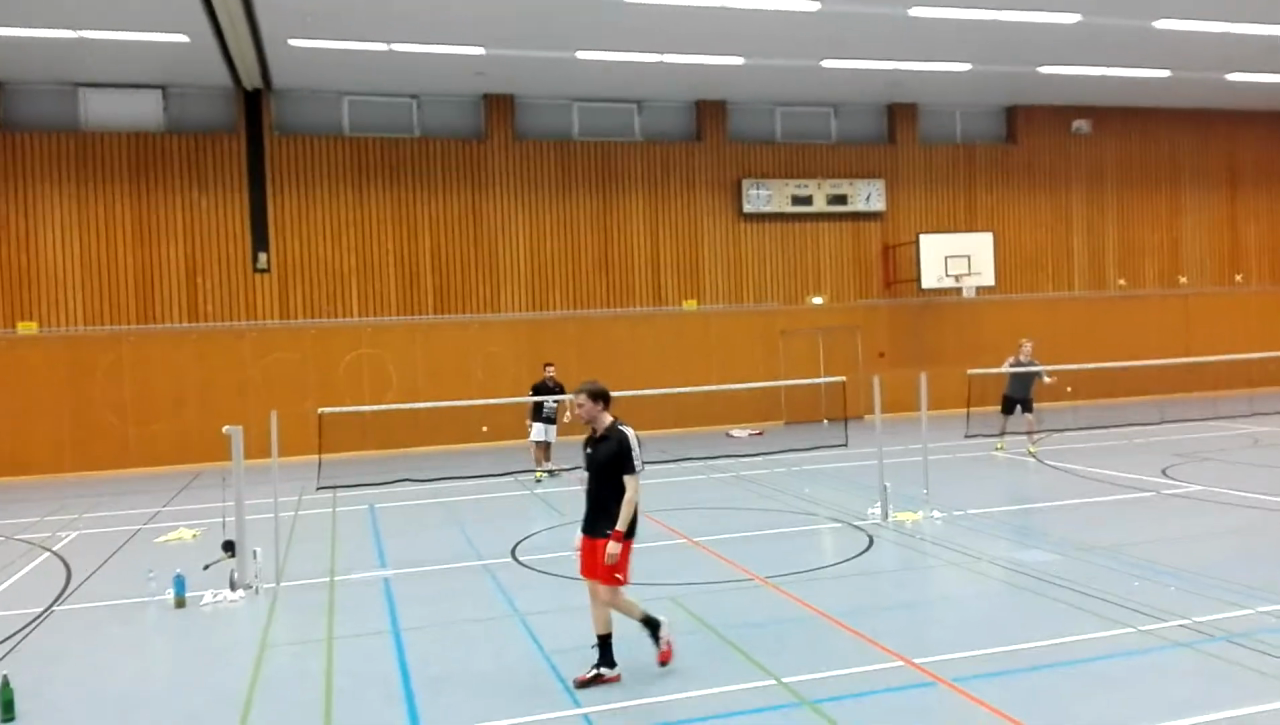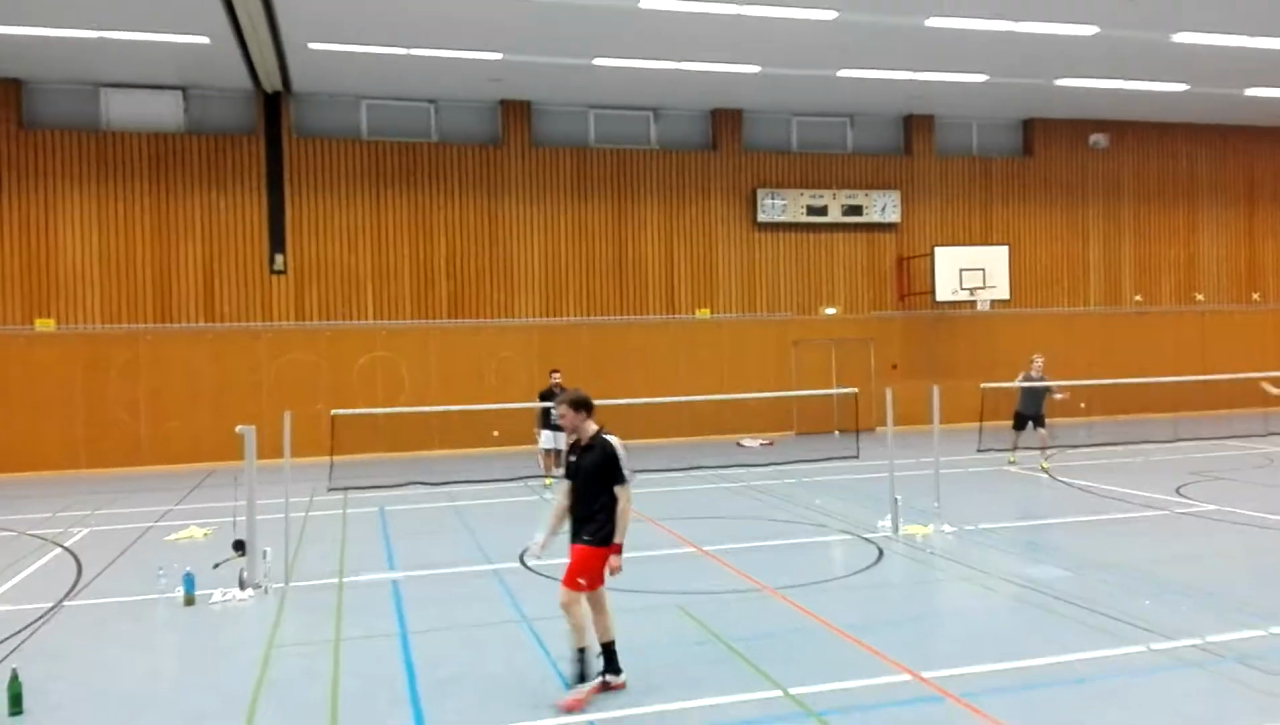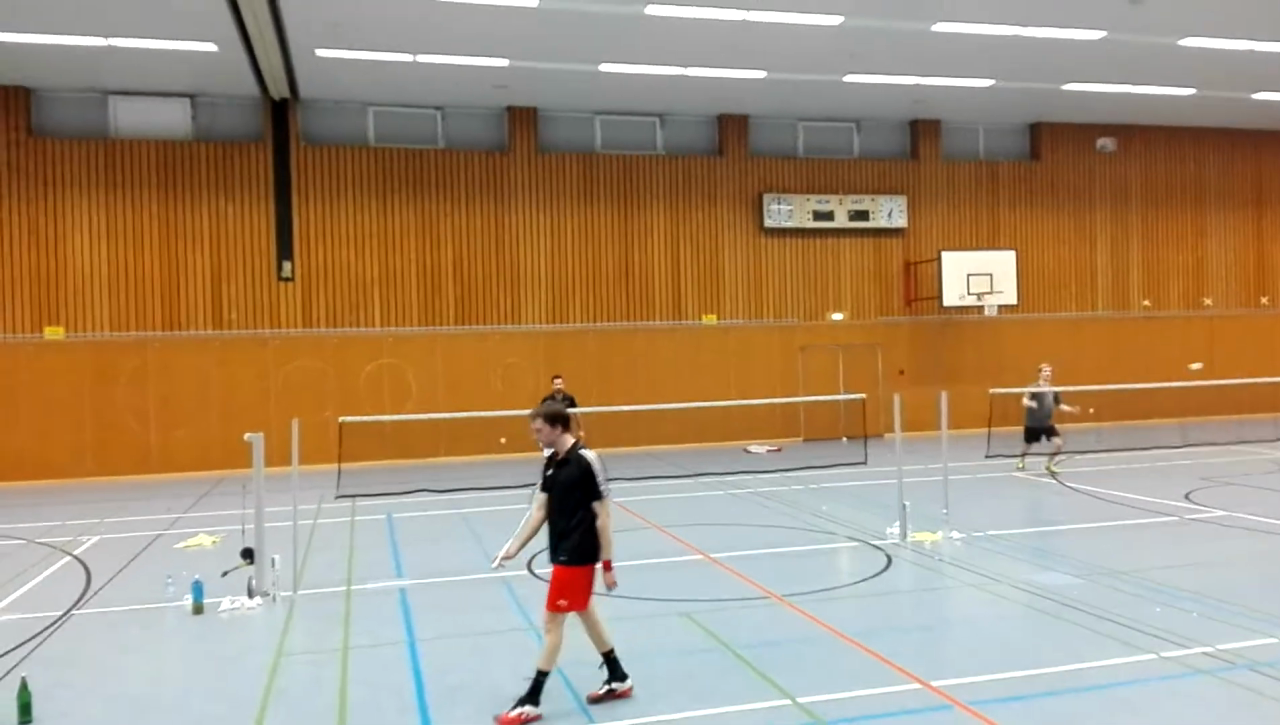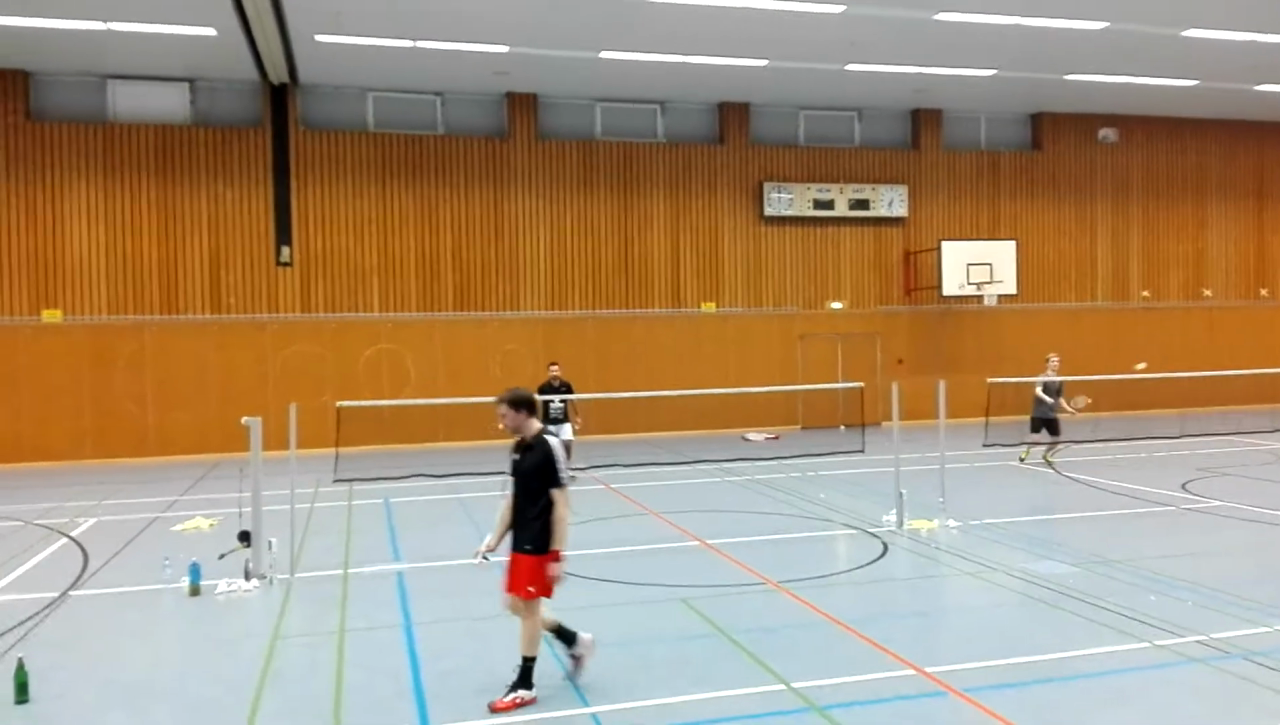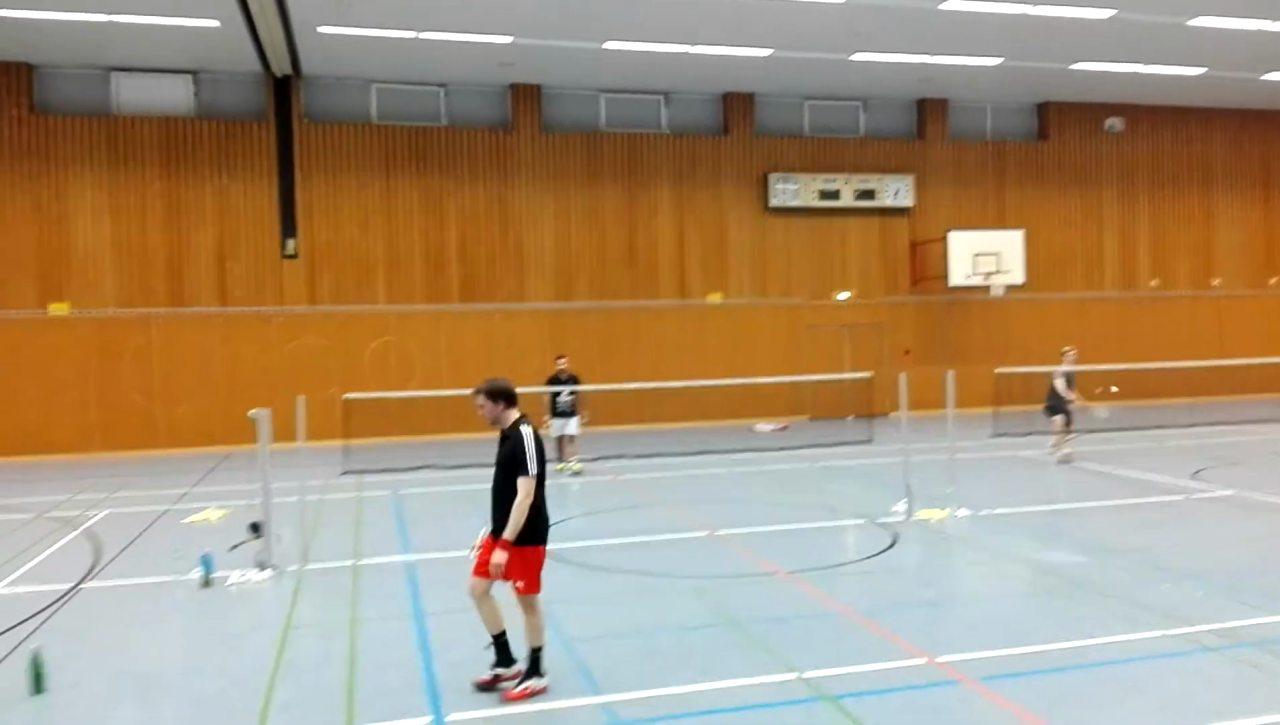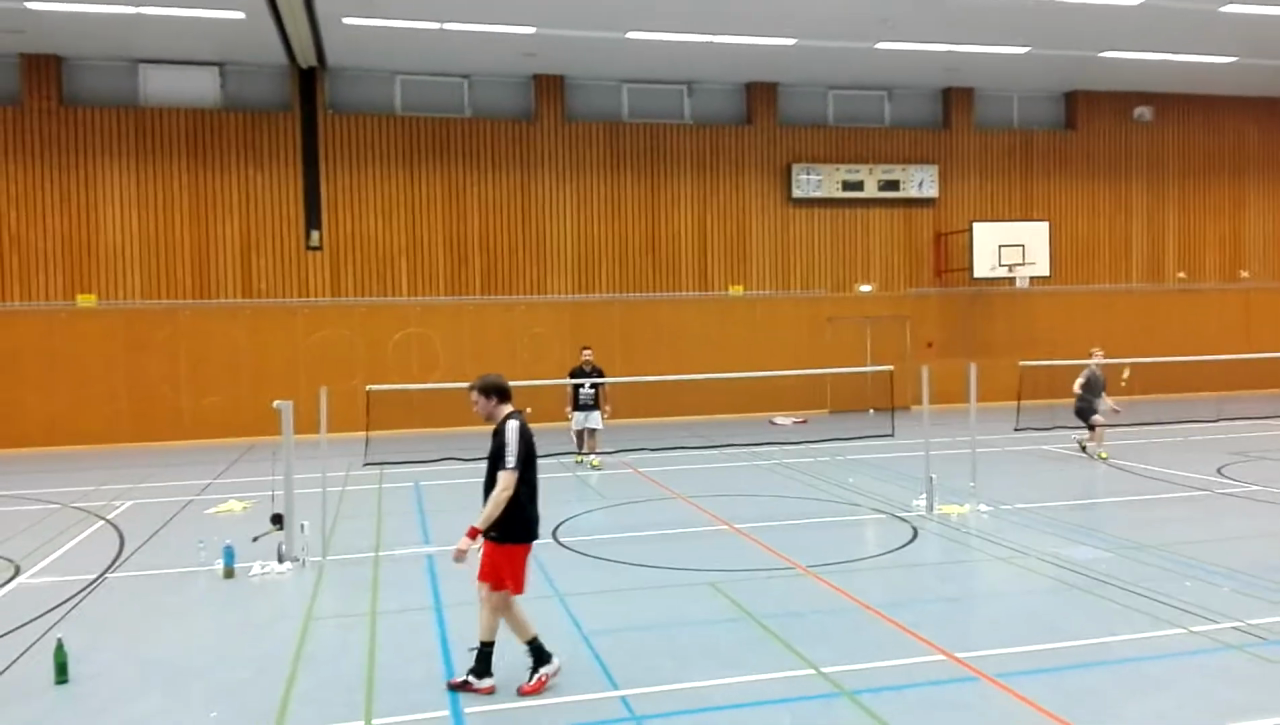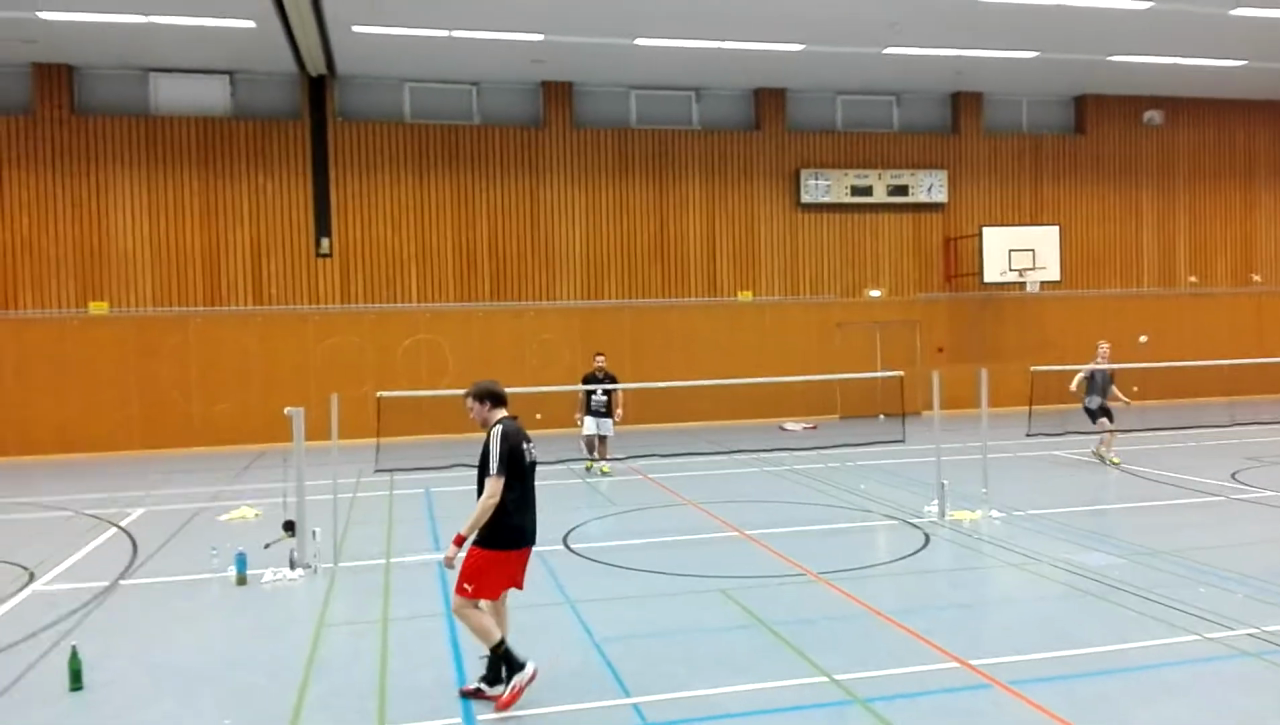
dt=0.2s
person 1, frame 1
left shoulder: (624, 437)
right shoulder: (590, 441)
left elbow: (632, 491)
left wrist: (618, 536)
right wrist: (582, 532)
left hip: (616, 531)
right hip: (591, 530)
left knee: (609, 596)
right knee: (595, 593)
left ankle: (656, 629)
right ankle: (606, 664)
person 1, frame 2
left shoulder: (610, 446)
right shoulder: (573, 449)
left elbow: (624, 500)
left wrist: (617, 549)
right wrist: (545, 536)
left hip: (597, 539)
right hip: (579, 537)
left knee: (570, 601)
right knee: (595, 600)
left ankle: (582, 679)
right ankle: (613, 671)
person 1, frame 3
left shoulder: (587, 461)
right shoulder: (551, 462)
left elbow: (603, 516)
right elbow: (540, 511)
left wrist: (607, 565)
right wrist: (515, 547)
left hip: (577, 558)
right hip: (561, 554)
left knee: (552, 623)
right knee: (586, 614)
right ankle: (618, 679)
person 1, frame 4
left shoulder: (550, 446)
right shoulder: (519, 447)
left elbow: (561, 505)
left wrist: (556, 555)
right wrist: (496, 537)
left hip: (540, 545)
right hip: (522, 542)
left knee: (526, 608)
right knee: (516, 604)
left ankle: (524, 686)
right ankle: (574, 641)
person 1, frame 5
left shoulder: (524, 436)
right shoulder: (506, 435)
left elbow: (525, 496)
left wrist: (506, 546)
right wrist: (494, 536)
left hip: (525, 537)
right hip: (502, 533)
left knee: (526, 601)
right knee: (478, 588)
left ankle: (535, 674)
right ankle: (505, 661)
person 1, frame 6
left shoulder: (510, 429)
right shoulder: (509, 428)
left elbow: (504, 490)
left wrist: (472, 534)
right wrist: (485, 533)
left hip: (511, 533)
right hip: (502, 532)
left knee: (501, 602)
right knee: (487, 595)
left ankle: (543, 661)
right ankle: (481, 673)
person 1, frame 7
left shoulder: (499, 434)
right shoulder: (518, 433)
left elbow: (492, 497)
left wrist: (459, 540)
left hip: (499, 538)
right hip: (520, 535)
left knee: (463, 604)
right knee: (494, 603)
left ankle: (516, 668)
right ankle: (494, 679)
